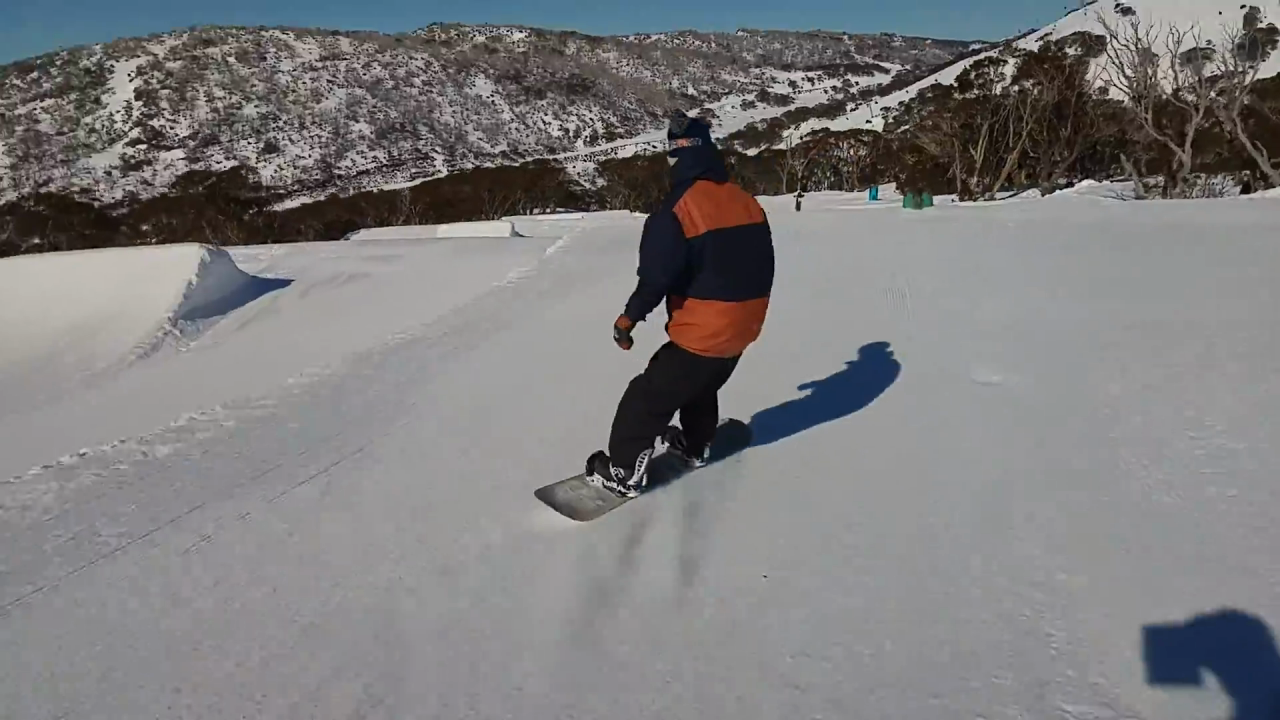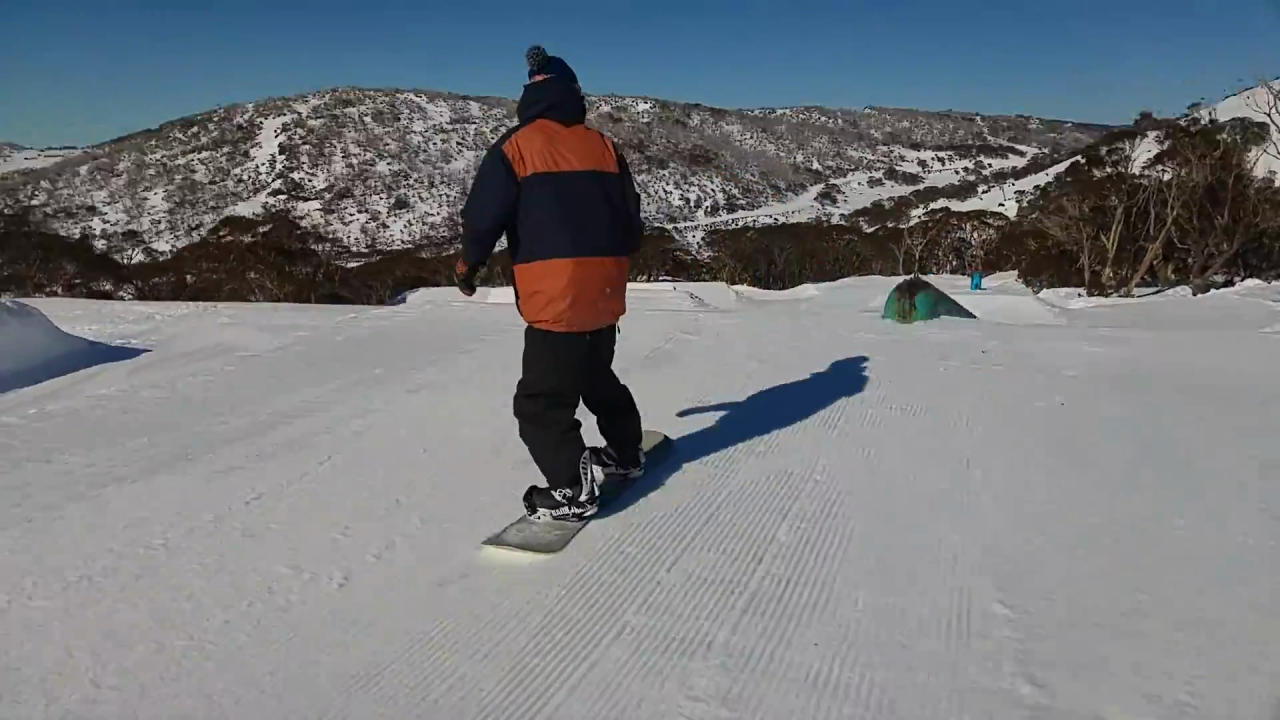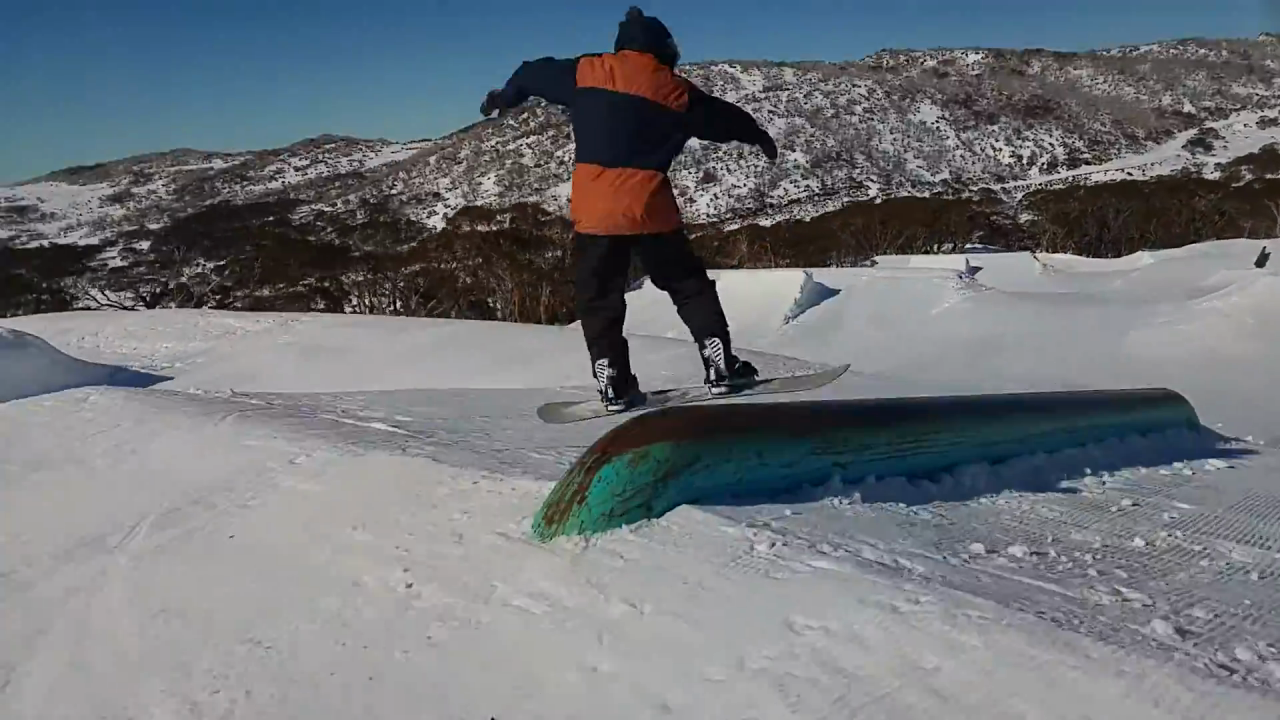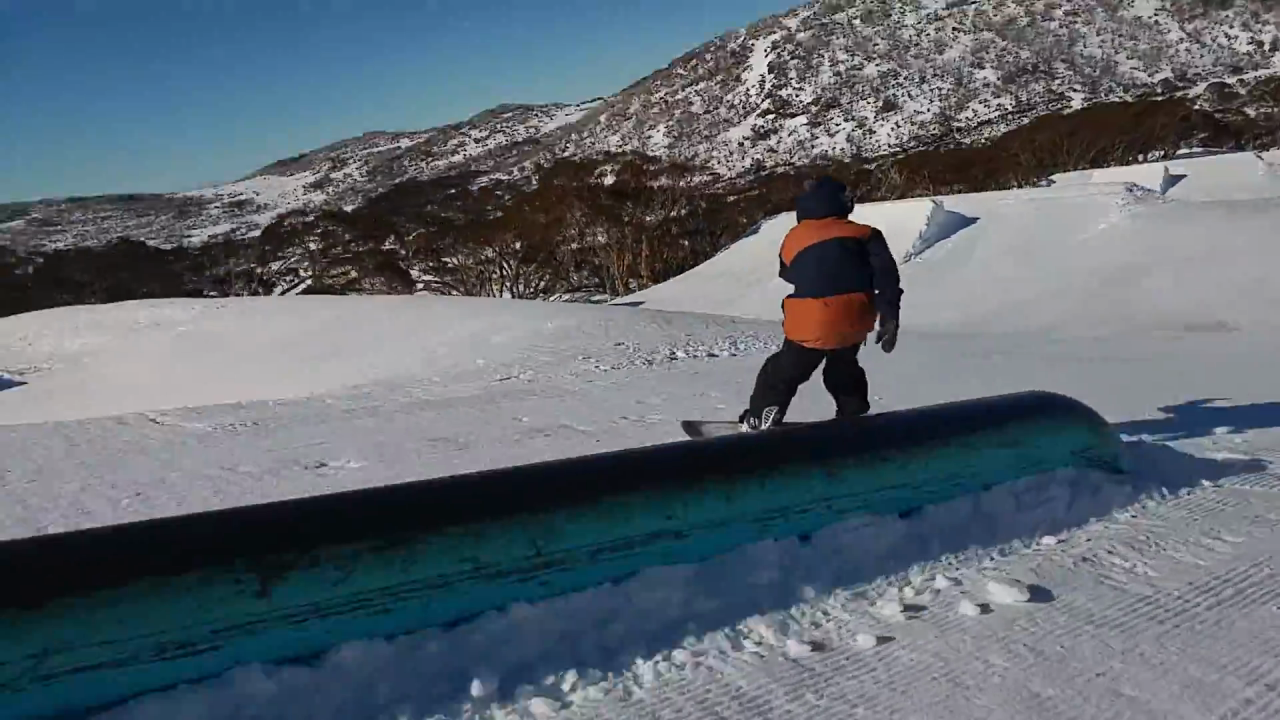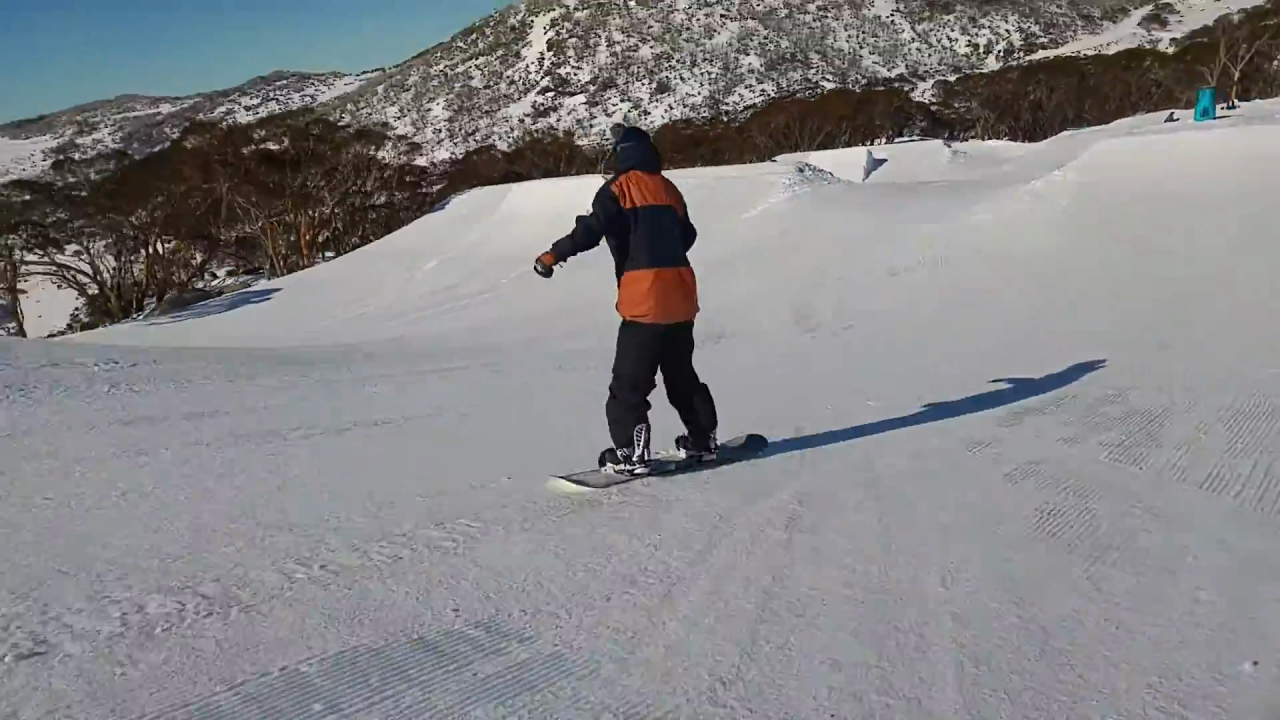
dt=1s
person 1, frame 1
left shoulder: (677, 208)
right shoulder: (747, 202)
left elbow: (656, 274)
right elbow: (763, 265)
left wrist: (629, 317)
left hip: (703, 330)
right hip: (745, 326)
left knee: (648, 398)
right knee: (699, 386)
right ankle: (696, 444)
person 1, frame 2
left shoulder: (514, 147)
right shoulder: (606, 148)
left elbow: (483, 217)
right elbow: (631, 222)
left wrist: (468, 263)
left hip: (554, 298)
right hip: (607, 294)
left knee: (540, 402)
right knee: (596, 378)
left ankle: (572, 490)
right ankle: (626, 451)
person 1, frame 3
left shoulder: (588, 71)
right shoulder: (678, 90)
left elbow: (536, 77)
right elbow: (728, 119)
left wrist: (501, 97)
right wrist: (761, 138)
left hip: (595, 206)
right hip: (649, 204)
left knee: (599, 300)
right knee: (689, 285)
left ankle: (615, 387)
right ankle: (722, 371)
person 1, frame 4
left shoulder: (792, 240)
right shoulder: (864, 234)
right elbow: (886, 275)
right wrist: (889, 320)
left hip: (811, 323)
right hip: (855, 320)
left knee: (781, 374)
right knee: (843, 368)
left ankle: (759, 423)
right ankle: (853, 420)
person 1, frame 5
left shoulder: (617, 188)
right shoulder: (668, 189)
left elbow: (592, 229)
left wrist: (554, 254)
left hip: (644, 297)
right hip: (682, 294)
left knee: (630, 381)
right knee: (681, 373)
left ankle: (632, 455)
right ankle: (704, 439)
